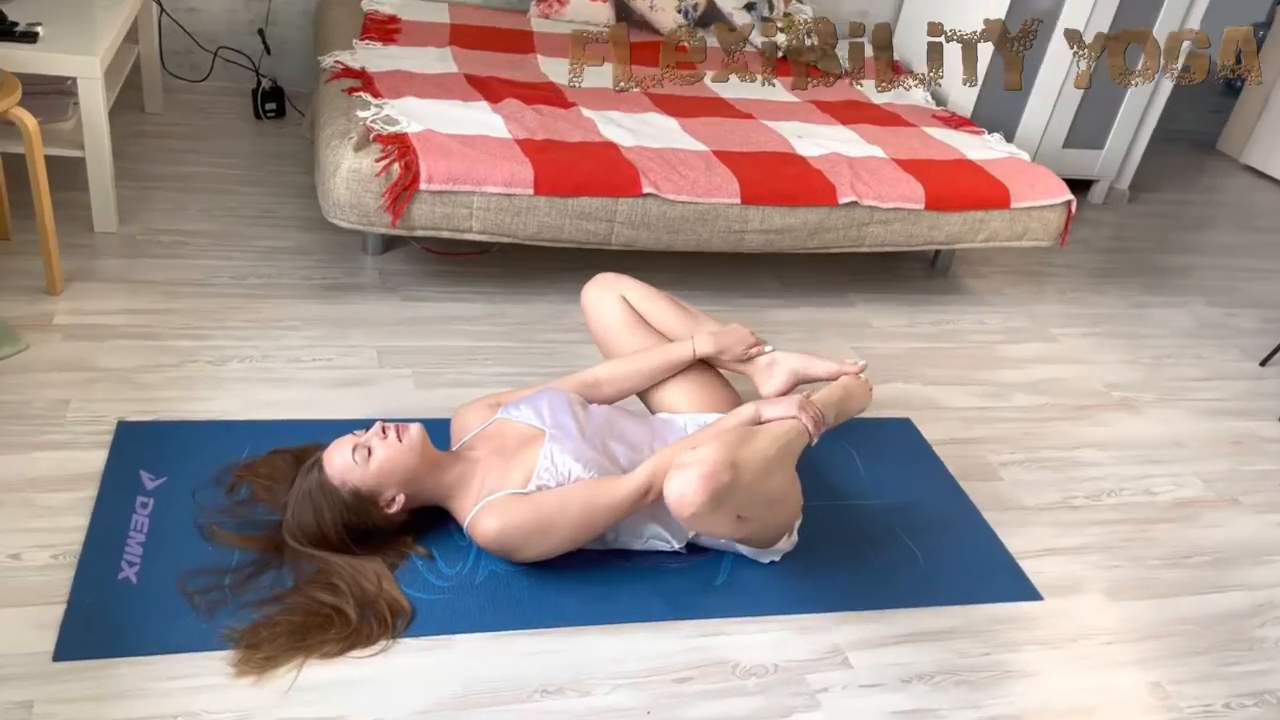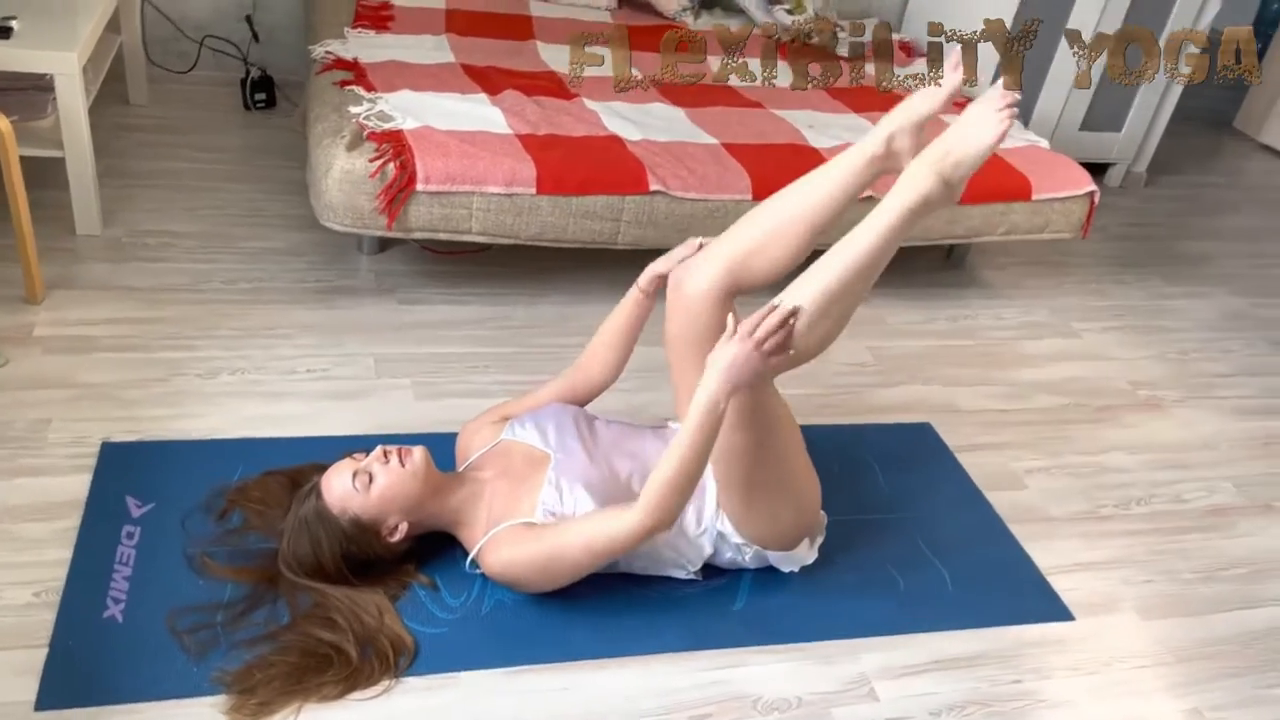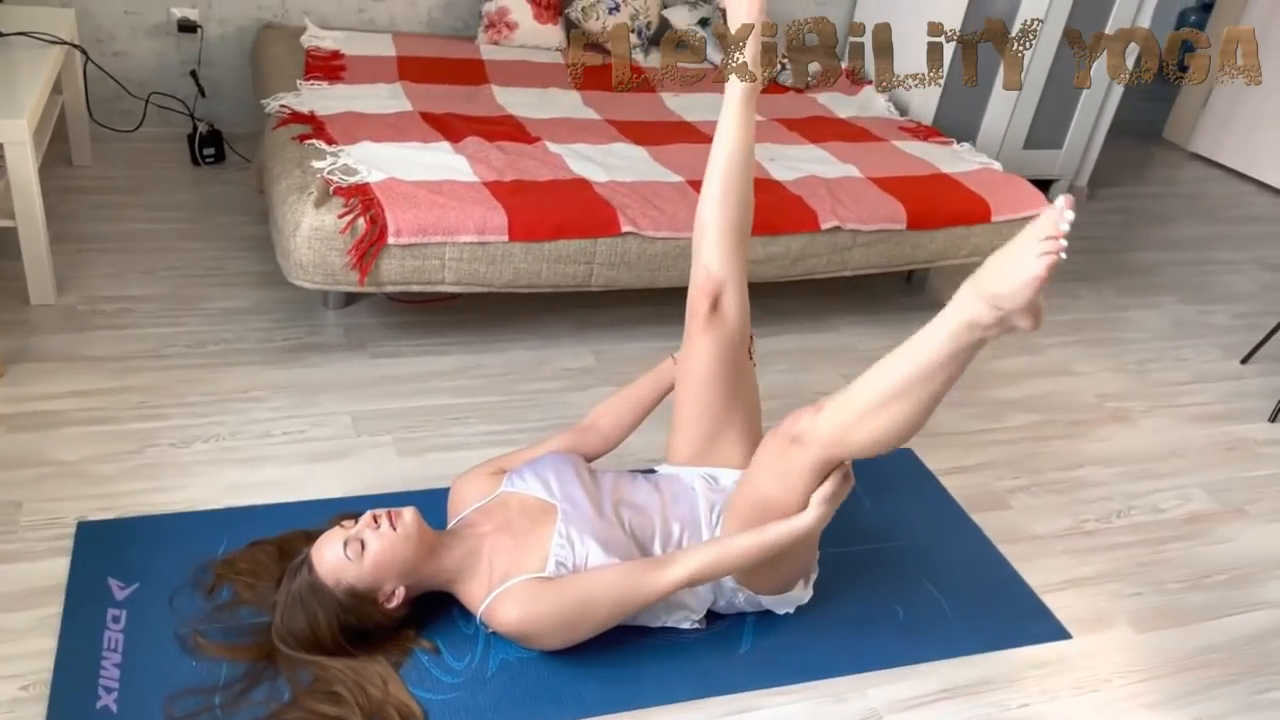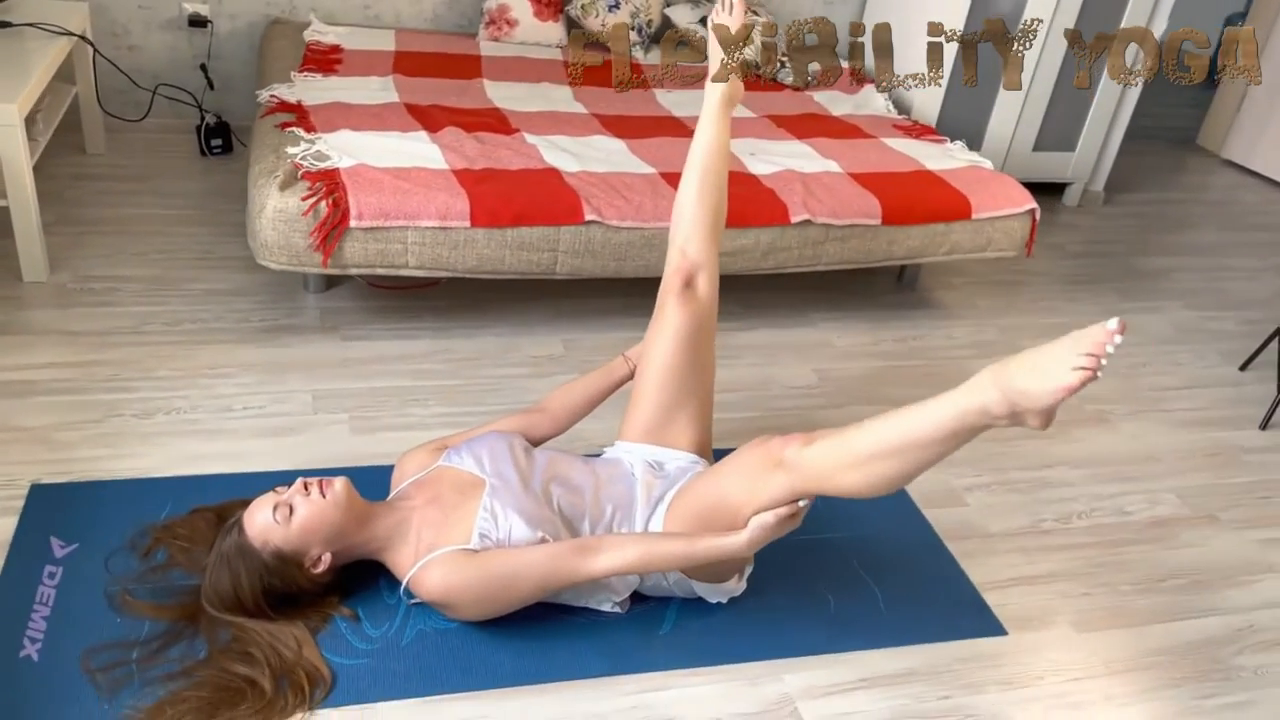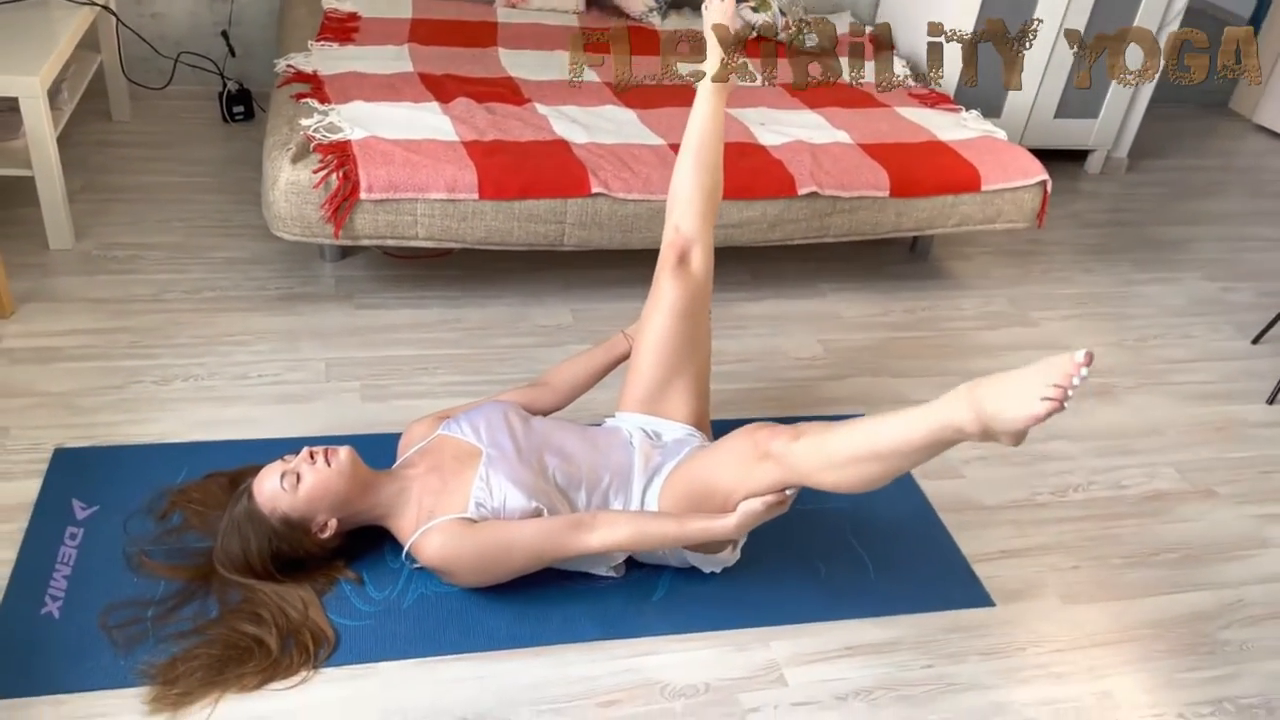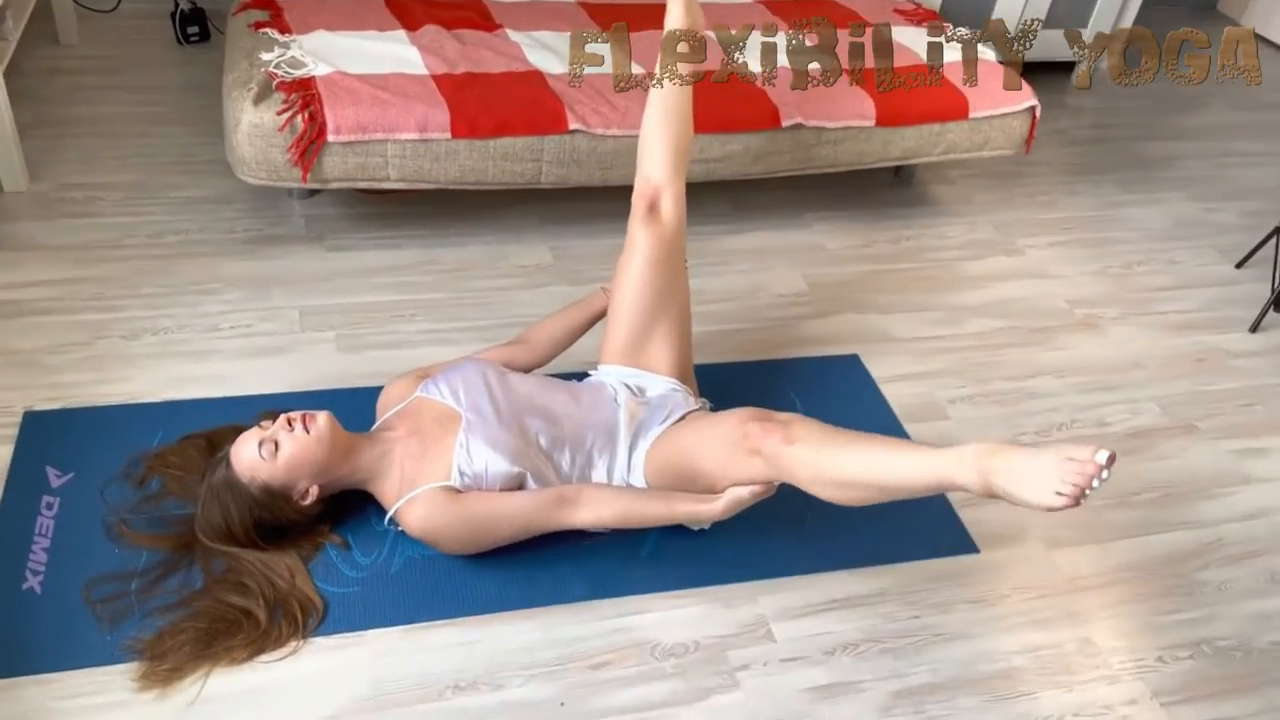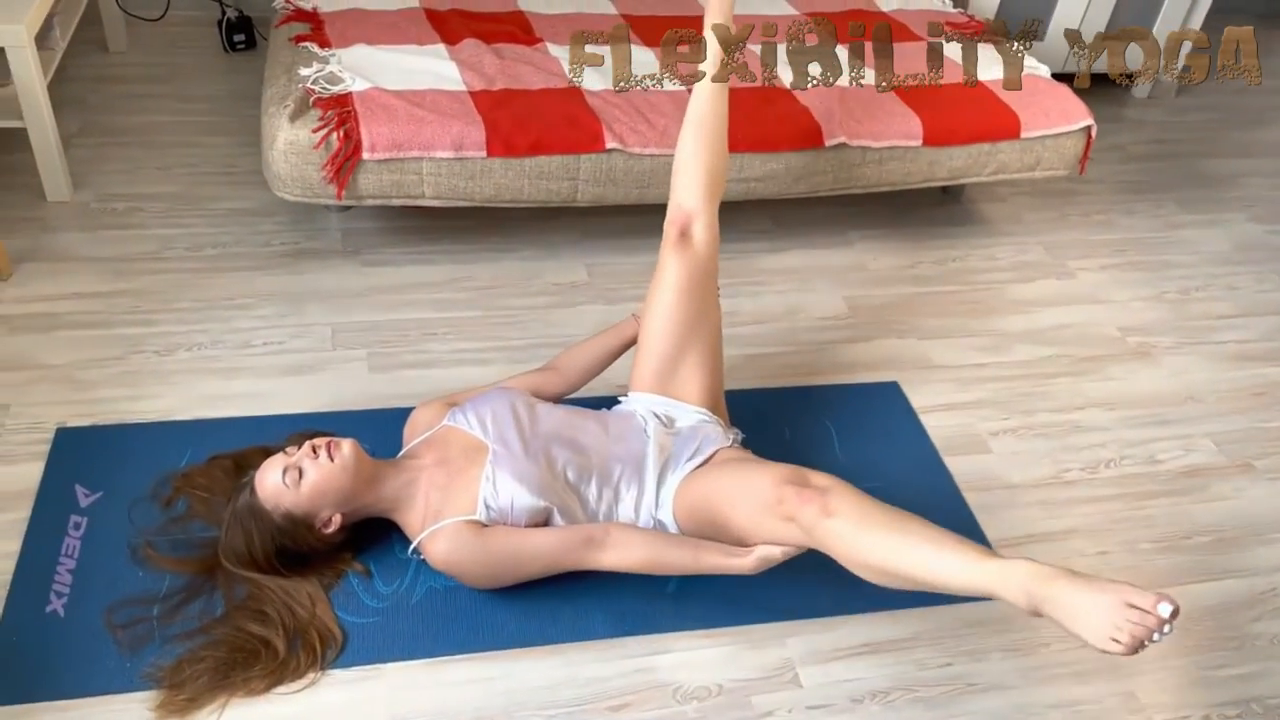
dt=0.7s
person 1, frame 1
left shoulder: (471, 421)
right shoulder: (496, 522)
left elbow: (591, 386)
right elbow: (643, 486)
left wrist: (702, 347)
right wrist: (747, 414)
left hip: (710, 435)
right hip: (749, 516)
left knee: (607, 290)
right knee: (697, 480)
left ankle: (772, 369)
right ankle: (827, 405)
person 1, frame 2
left shoulder: (479, 439)
right shoulder: (507, 552)
left elbow: (588, 375)
right elbow: (652, 514)
left wrist: (648, 283)
right wrist: (719, 383)
left hip: (706, 447)
right hip: (760, 528)
left knee: (703, 275)
right knee: (741, 357)
left ankle: (891, 143)
right ankle: (923, 186)
person 1, frame 3
left shoulder: (472, 491)
right shoulder: (512, 608)
left elbow: (584, 435)
right elbow: (666, 578)
left wrist: (686, 364)
right wrist: (790, 529)
left hip: (694, 490)
right hip: (746, 559)
left knee: (714, 299)
right knee: (806, 432)
right ankle: (982, 302)
person 1, frame 4
left shoulder: (414, 470)
right shoulder: (439, 577)
left elbow: (531, 421)
right elbow: (593, 561)
left wrist: (629, 361)
right wrist: (736, 540)
left hip: (642, 471)
right hip: (674, 533)
left knee: (688, 277)
right knee: (786, 460)
right ankle: (998, 391)
person 1, frame 5
left shoulder: (416, 438)
right shoulder: (440, 547)
left elbow: (535, 395)
right elbow: (582, 534)
left wrist: (629, 338)
right wrist: (724, 524)
left hip: (643, 436)
right hip: (666, 500)
left knee: (684, 252)
right knee: (774, 446)
right ankle: (972, 410)
person 1, frame 6
left shoulder: (401, 396)
right shoulder: (425, 511)
left elbow: (514, 356)
right elbow: (568, 507)
left wrist: (612, 293)
right wrist: (708, 509)
left hip: (629, 389)
right hip: (650, 452)
left knee: (657, 201)
right knee: (764, 436)
right ankle: (984, 464)
person 1, frame 7
left shoulder: (426, 423)
right shoulder: (445, 547)
left elbow: (544, 382)
right elbow: (594, 548)
left wrist: (647, 318)
right wrist: (739, 563)
left hip: (658, 423)
right hip: (674, 487)
left knee: (689, 228)
right knee: (804, 498)
right ankle: (1037, 586)
